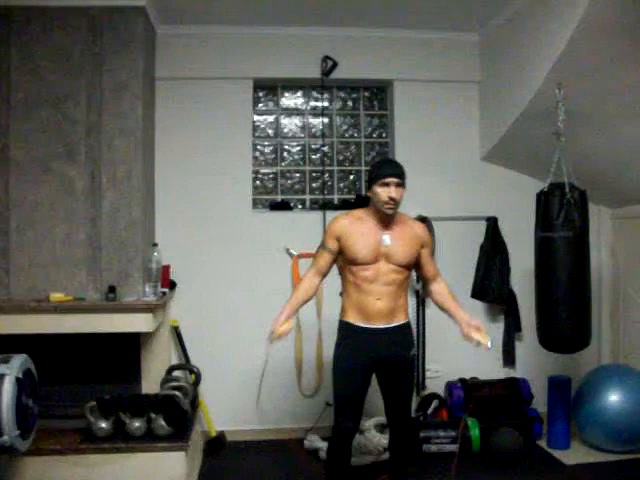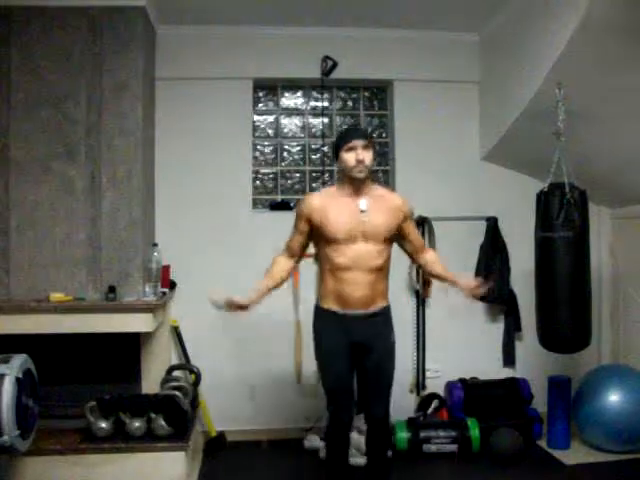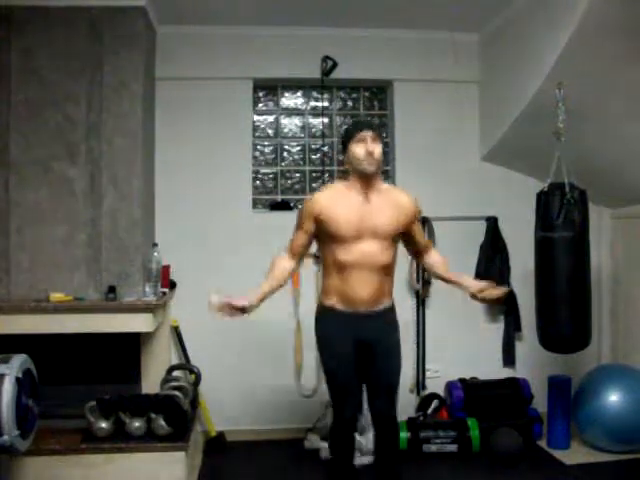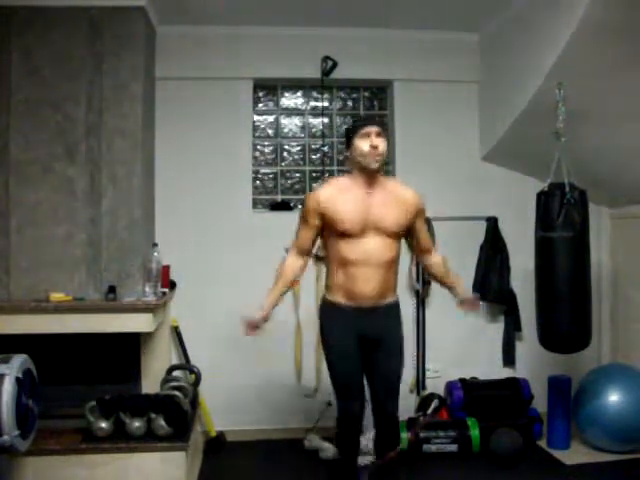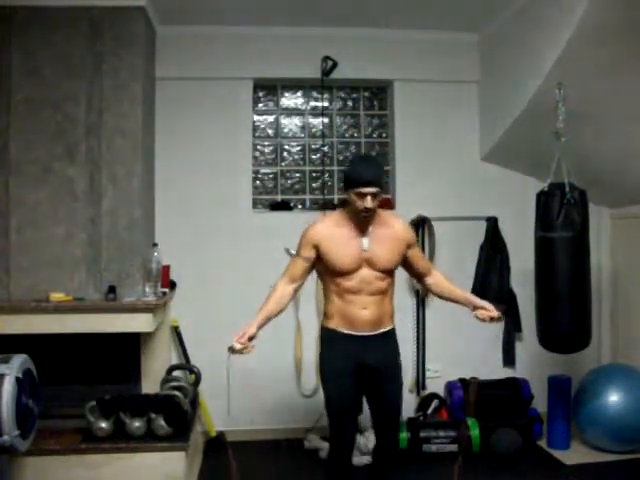
dt=1s
person 1, frame 1
left shoulder: (418, 232)
right shoulder: (342, 226)
left elbow: (433, 281)
right elbow: (314, 275)
left wrist: (463, 319)
right wrist: (286, 315)
left hip: (399, 338)
right hip: (354, 337)
left knee: (401, 423)
right knee: (345, 425)
person 1, frame 2
left shoulder: (396, 205)
right shoulder: (316, 205)
left elbow: (422, 252)
right elbow: (290, 257)
left wrist: (457, 280)
right wrist: (254, 297)
left hip: (377, 323)
right hip: (330, 323)
left knee: (379, 416)
right knee: (341, 415)
person 1, frame 3
left shoulder: (404, 205)
right shoulder: (321, 202)
left elbow: (426, 253)
right elbow: (290, 256)
left wrist: (467, 283)
right wrist: (257, 297)
left hip: (383, 322)
right hip: (335, 322)
left knee: (386, 415)
right knee: (346, 415)
person 1, frame 4
left shoulder: (408, 200)
right shoulder: (325, 197)
left elbow: (427, 254)
right elbow: (298, 256)
left wrist: (457, 290)
right wrist: (268, 306)
left hip: (386, 317)
right hip: (339, 317)
left knee: (386, 411)
right knee: (351, 413)
person 1, frame 5
left shoulder: (400, 231)
right shoulder: (320, 231)
left elbow: (428, 276)
right elbow: (289, 283)
left wrist: (472, 301)
right wrist: (256, 325)
left hip: (384, 344)
right hip: (338, 344)
left knee: (389, 432)
right knee: (343, 435)
